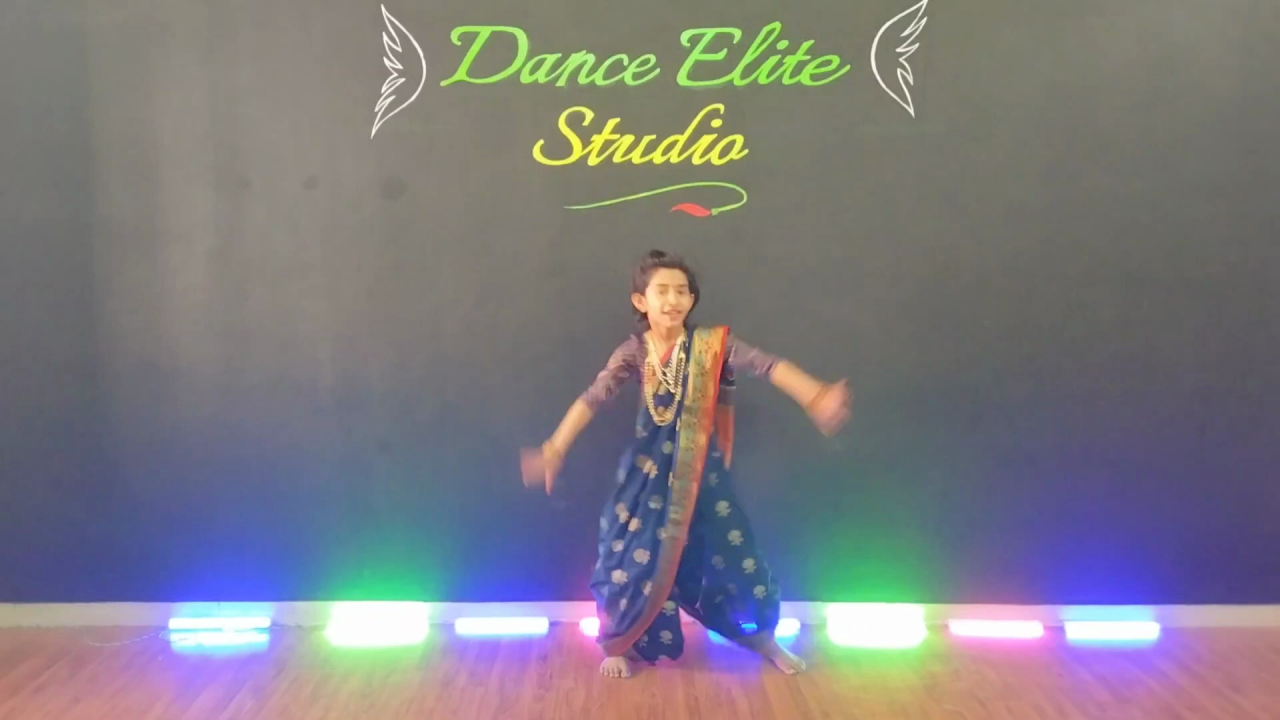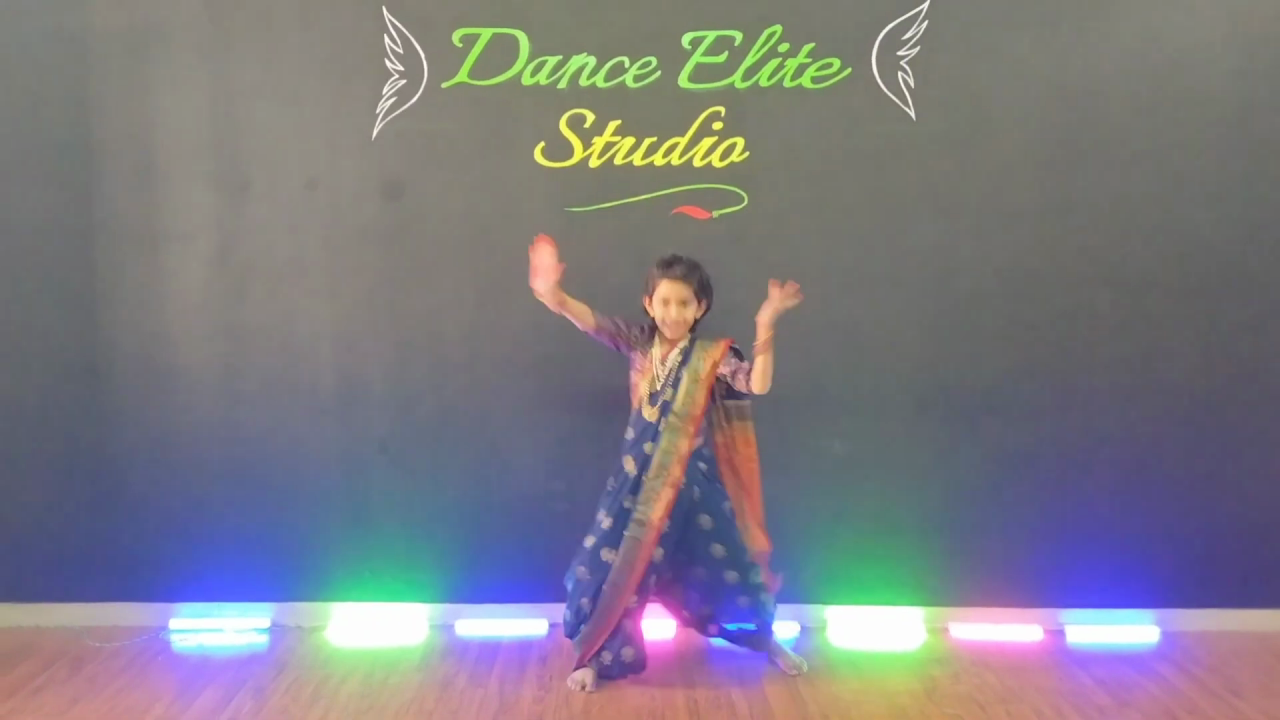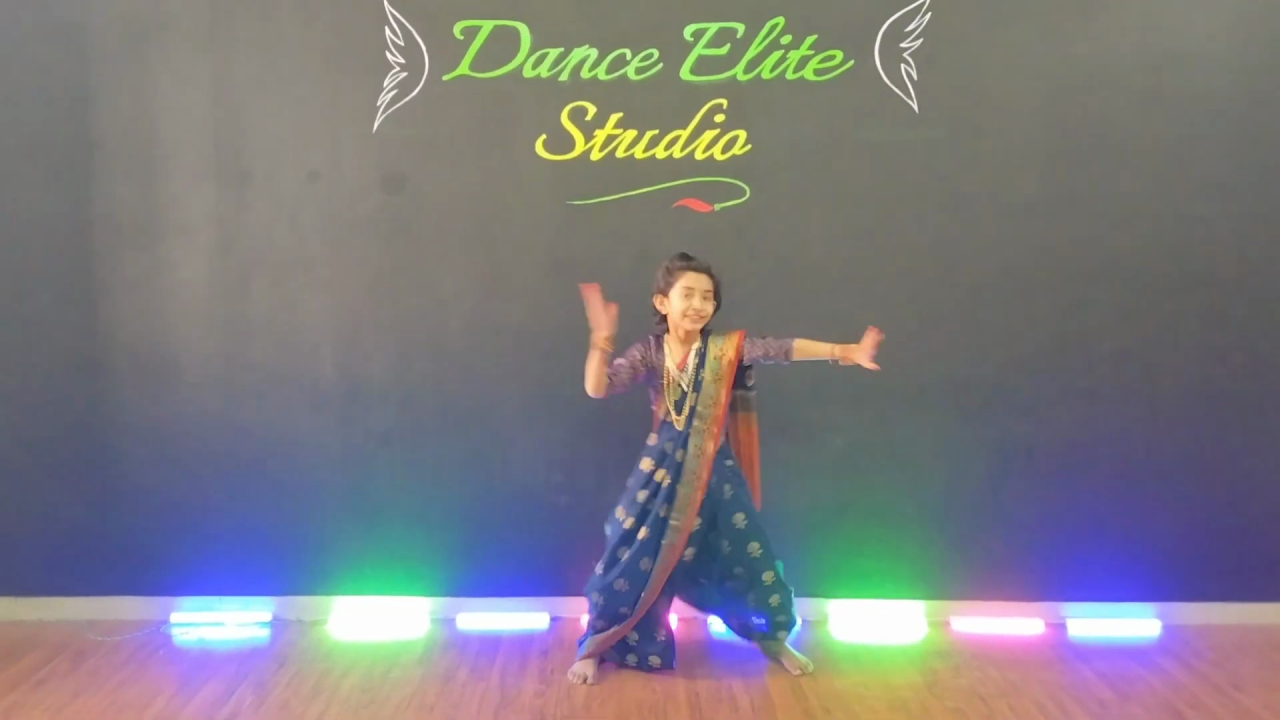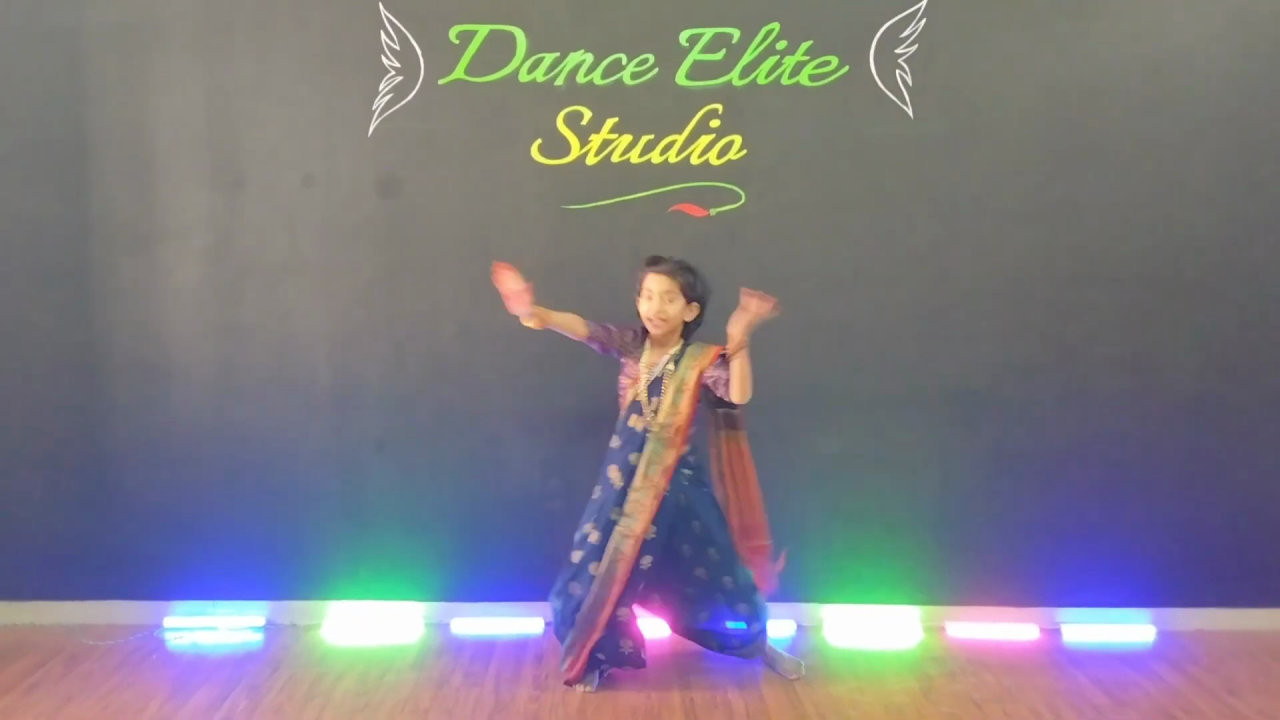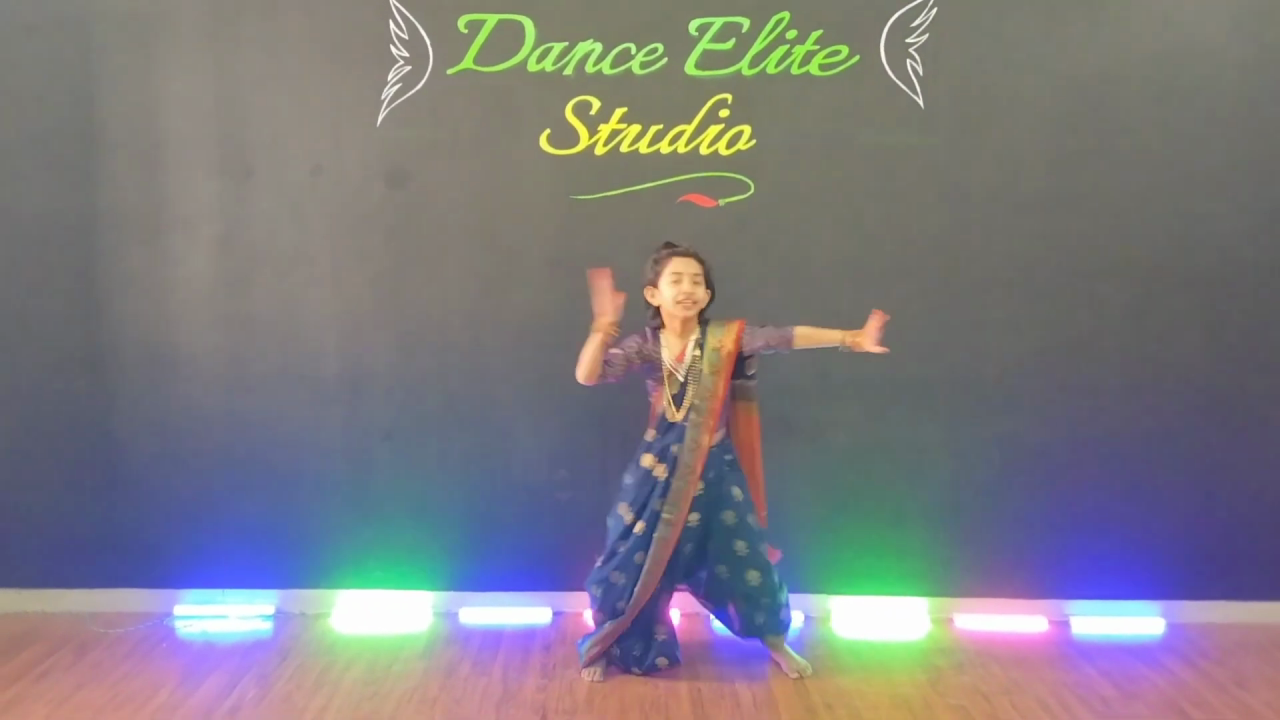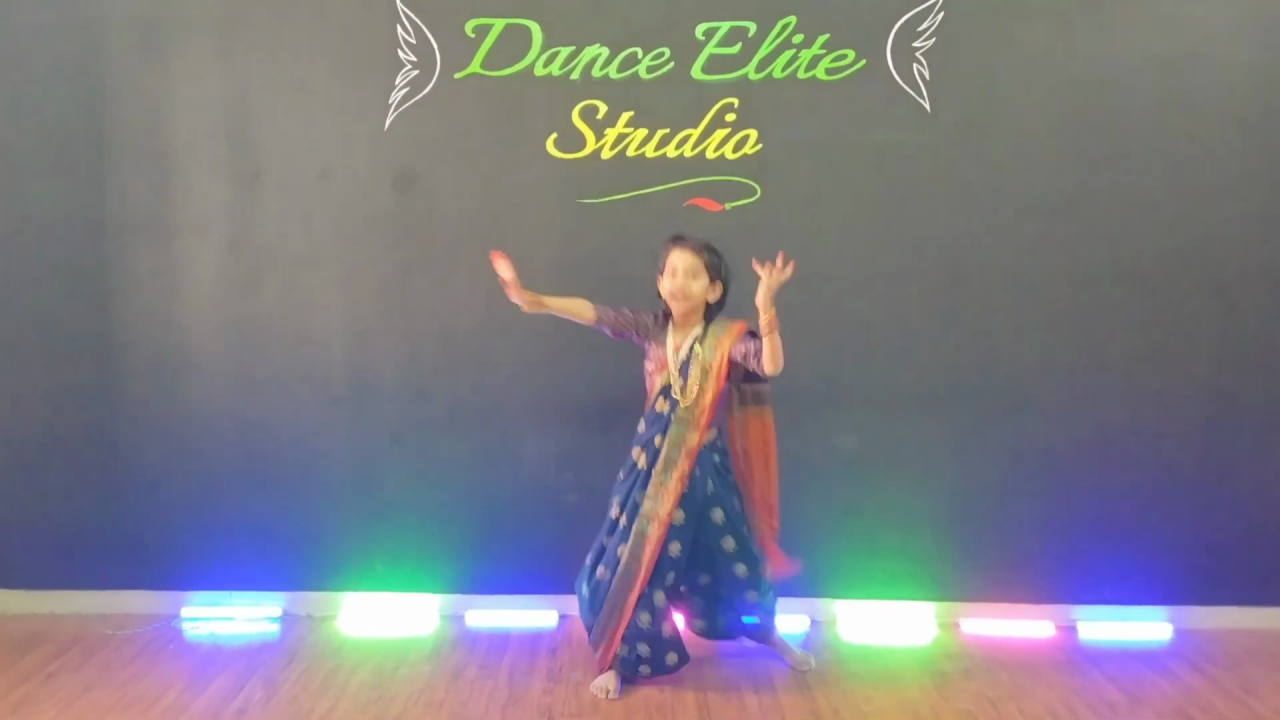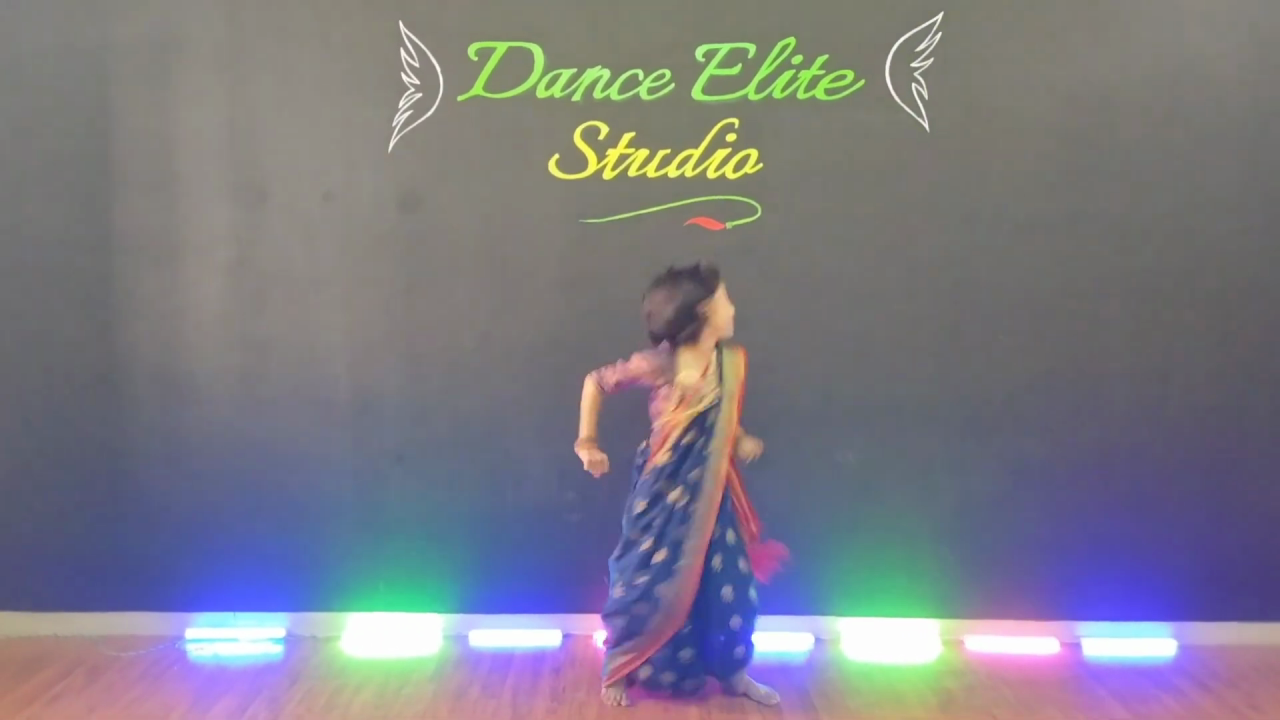
dt=0.7s
person 1, frame 1
left shoulder: (713, 344)
right shoulder: (633, 352)
left elbow: (770, 366)
right elbow: (591, 400)
left wrist: (817, 398)
right wrist: (553, 450)
left hip: (703, 470)
right hip: (650, 471)
left knee: (735, 553)
right knee: (632, 559)
left ankle: (763, 639)
right ankle: (620, 644)
person 1, frame 2
left shoulder: (717, 354)
right shoulder: (638, 342)
left elbow: (758, 386)
right elbow: (590, 319)
left wrist: (764, 331)
right wrist: (553, 294)
left hip: (693, 478)
right hip: (637, 476)
left knee: (728, 562)
right knee: (600, 565)
left ankle: (767, 642)
right ankle: (593, 655)
person 1, frame 3
left shoulder: (730, 348)
right shoulder: (648, 353)
left elbow: (786, 349)
right elbow: (598, 389)
left wrist: (849, 353)
right wrist: (601, 340)
left hip: (716, 472)
right hip: (662, 471)
left knee: (751, 557)
right knee: (630, 559)
left ankle: (773, 640)
right ankle: (594, 648)
person 1, frame 4
left shoulder: (706, 361)
right shoulder: (630, 346)
left elbow: (739, 394)
right elbow: (583, 329)
left wrist: (738, 340)
right wrist: (532, 310)
left hip: (681, 483)
right hip: (624, 481)
left knee: (718, 567)
right knee: (596, 569)
left ankle: (757, 644)
right ankle: (594, 656)
person 1, frame 5
left shoulder: (729, 338)
right shoulder: (644, 346)
left elbow: (788, 337)
right elbow: (587, 377)
left wrist: (853, 338)
right wrist: (604, 326)
left hip: (715, 467)
right hip: (659, 469)
left knee: (747, 558)
right knee: (630, 562)
left ankle: (774, 640)
right ankle: (606, 647)
person 1, frame 6
left shoulder: (730, 338)
right shoulder: (653, 328)
left elbow: (771, 365)
right elbow: (598, 316)
left wrist: (767, 308)
right wrist: (530, 299)
left hip: (705, 467)
right hip: (651, 466)
left knee: (738, 560)
right knee: (624, 563)
left ankle: (767, 634)
right ankle: (618, 660)
person 1, frame 7
left shoulder: (732, 362)
right shoulder: (657, 362)
right elbow: (596, 381)
left wrist: (739, 441)
right wrist: (588, 439)
left hip: (709, 496)
right hip: (663, 492)
left knee: (729, 586)
right knee: (652, 586)
left ankle: (731, 673)
right ankle: (625, 670)
